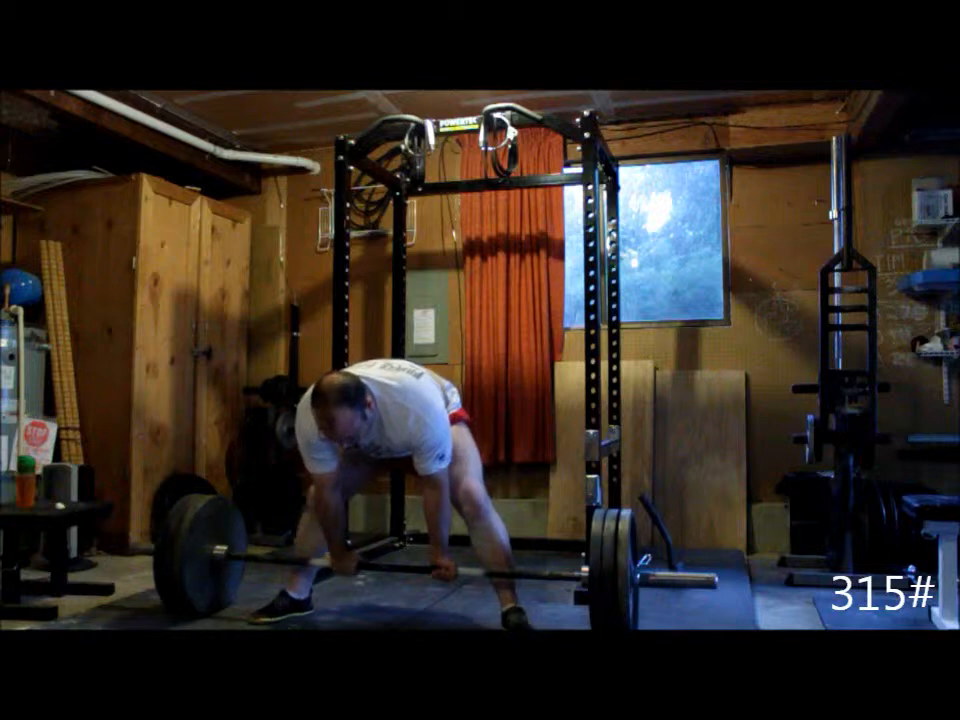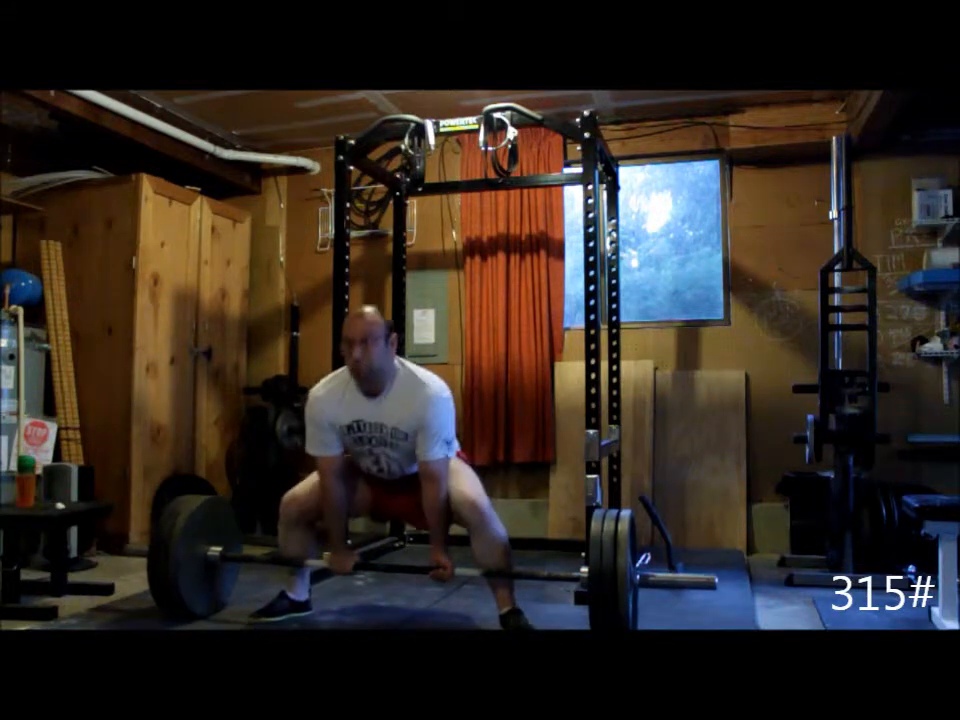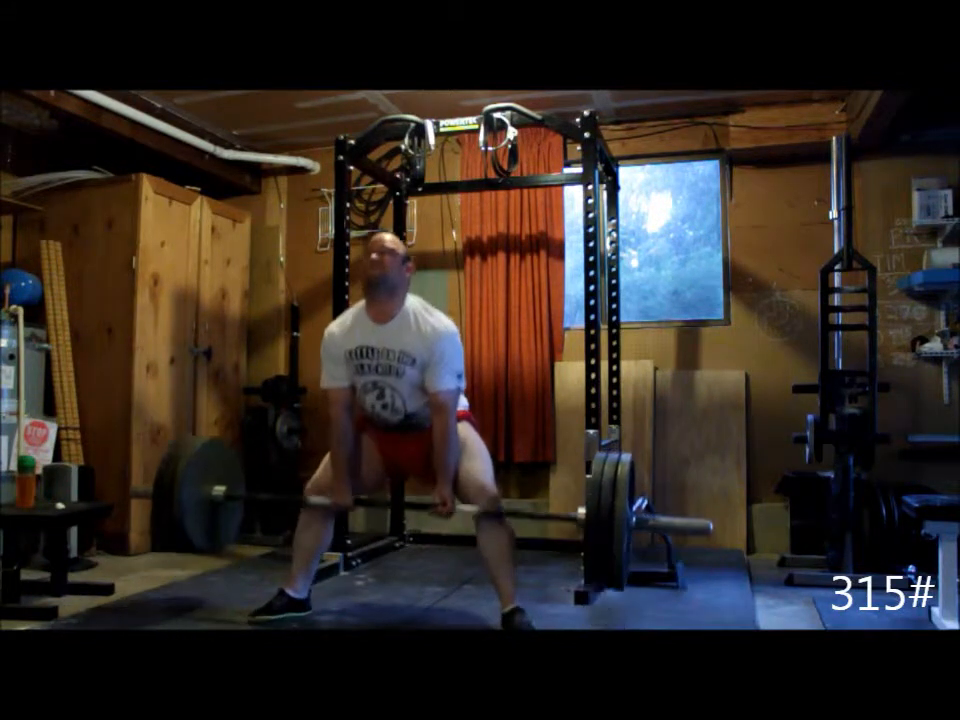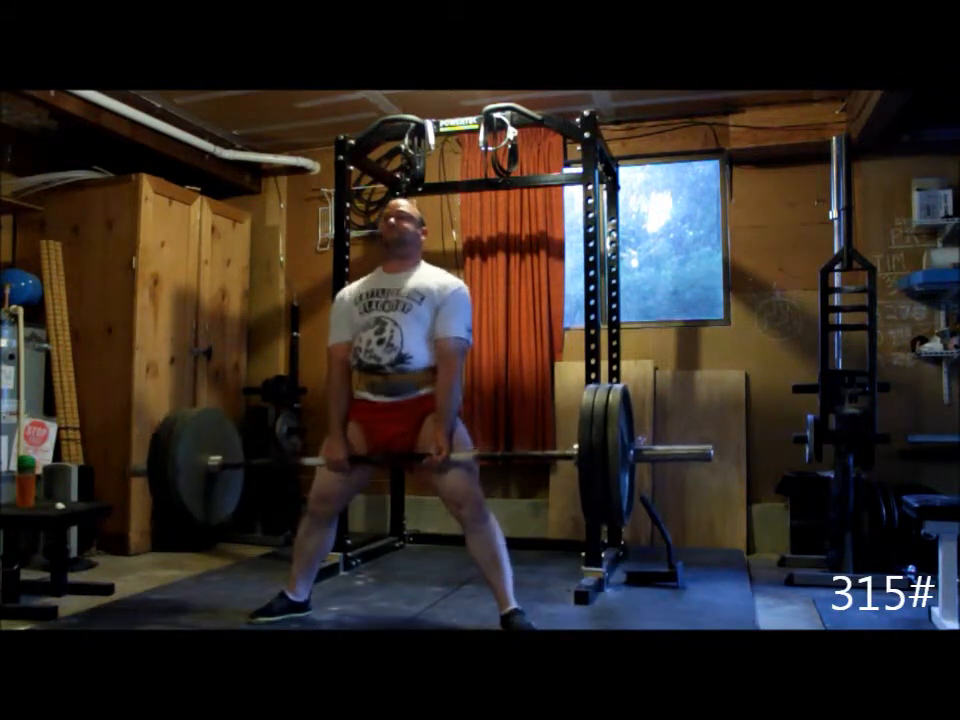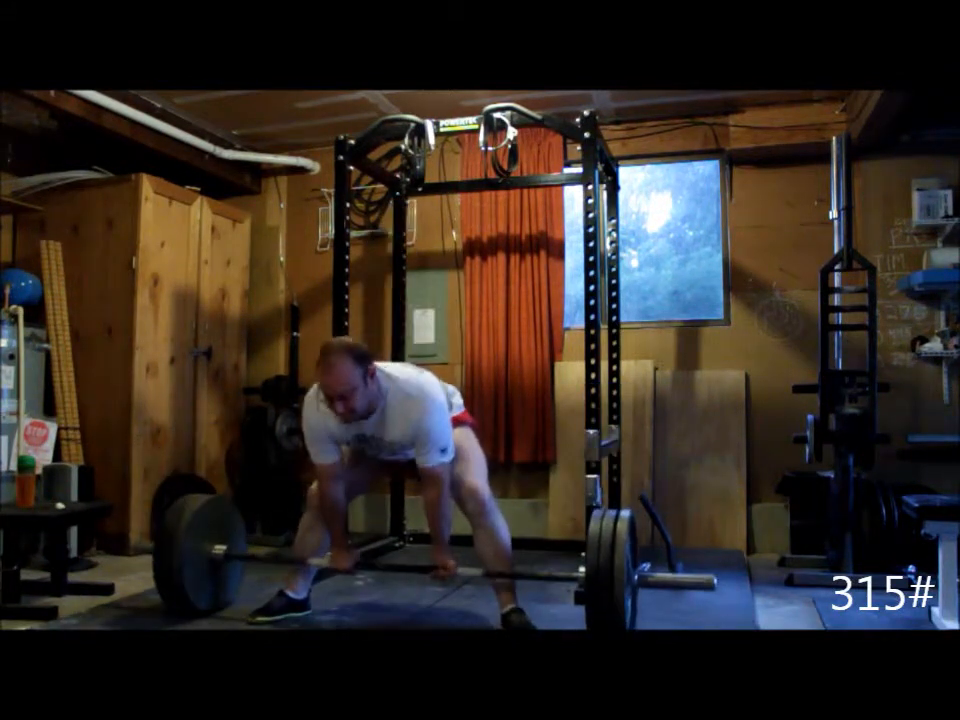
dt=1s
person 1, frame 1
left shoulder: (422, 412)
right shoulder: (309, 417)
left elbow: (435, 486)
right elbow: (328, 491)
left wrist: (439, 552)
right wrist: (338, 552)
left hip: (442, 414)
left knee: (473, 499)
right knee: (317, 498)
left ankle: (511, 608)
right ankle: (296, 594)
person 1, frame 2
left shoulder: (429, 393)
right shoulder: (323, 398)
left elbow: (432, 480)
right elbow: (333, 479)
left wrist: (438, 548)
right wrist: (338, 547)
left hip: (434, 465)
right hip: (368, 475)
left knee: (475, 506)
right knee: (292, 506)
left ankle: (509, 611)
right ankle: (296, 596)
person 1, frame 3
left shoulder: (436, 329)
right shoulder: (339, 332)
left elbow: (443, 412)
right elbow: (341, 412)
left wrist: (445, 482)
right wrist: (341, 482)
left hip: (440, 423)
right hip: (377, 429)
left knee: (485, 499)
right knee: (316, 495)
left ankle: (511, 610)
right ankle: (295, 594)
person 1, frame 4
left shoulder: (446, 287)
right shoulder: (351, 294)
left elbow: (451, 361)
right elbow: (339, 365)
left wrist: (443, 429)
right wrist: (335, 434)
left hip: (423, 409)
right hip: (365, 411)
left knee: (471, 508)
right knee: (320, 504)
left ankle: (510, 610)
right ankle: (295, 596)
person 1, frame 5
left shoulder: (422, 400)
right shoulder: (315, 408)
left elbow: (436, 484)
right elbow: (331, 481)
left wrist: (440, 548)
right wrist: (340, 546)
left hip: (445, 421)
left knee: (477, 498)
right knee: (318, 496)
left ankle: (510, 609)
right ankle: (295, 595)
